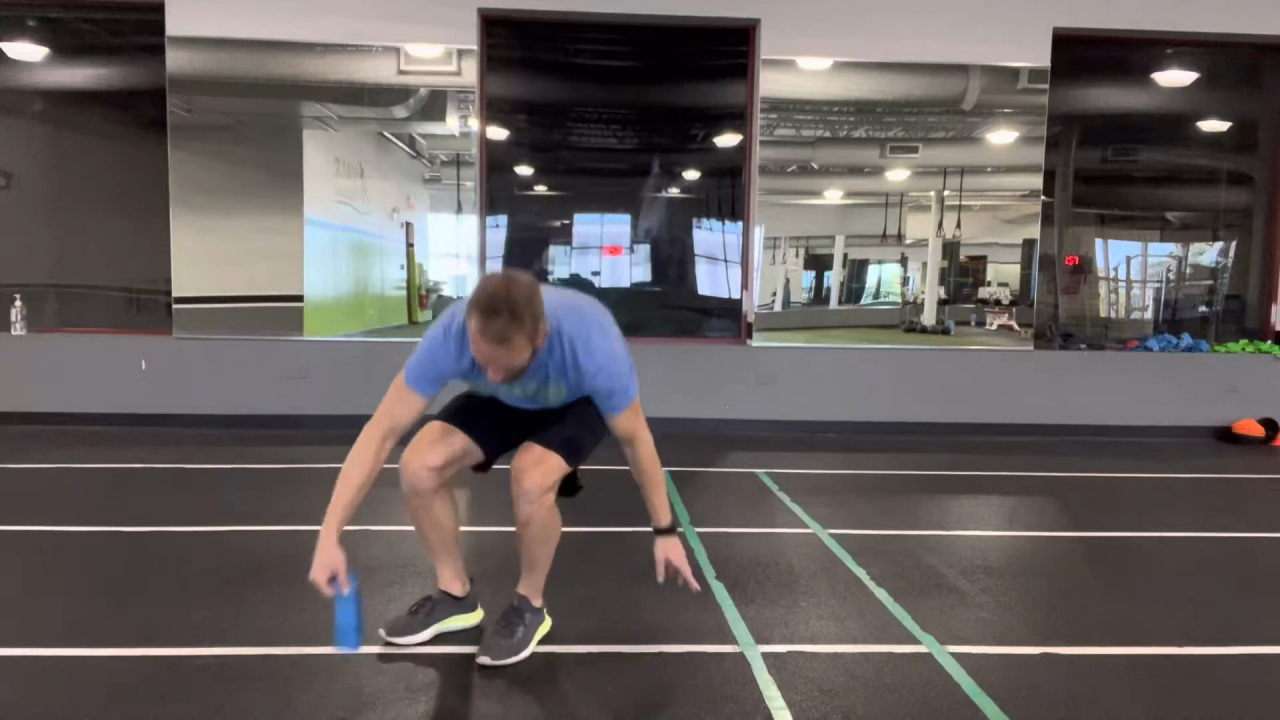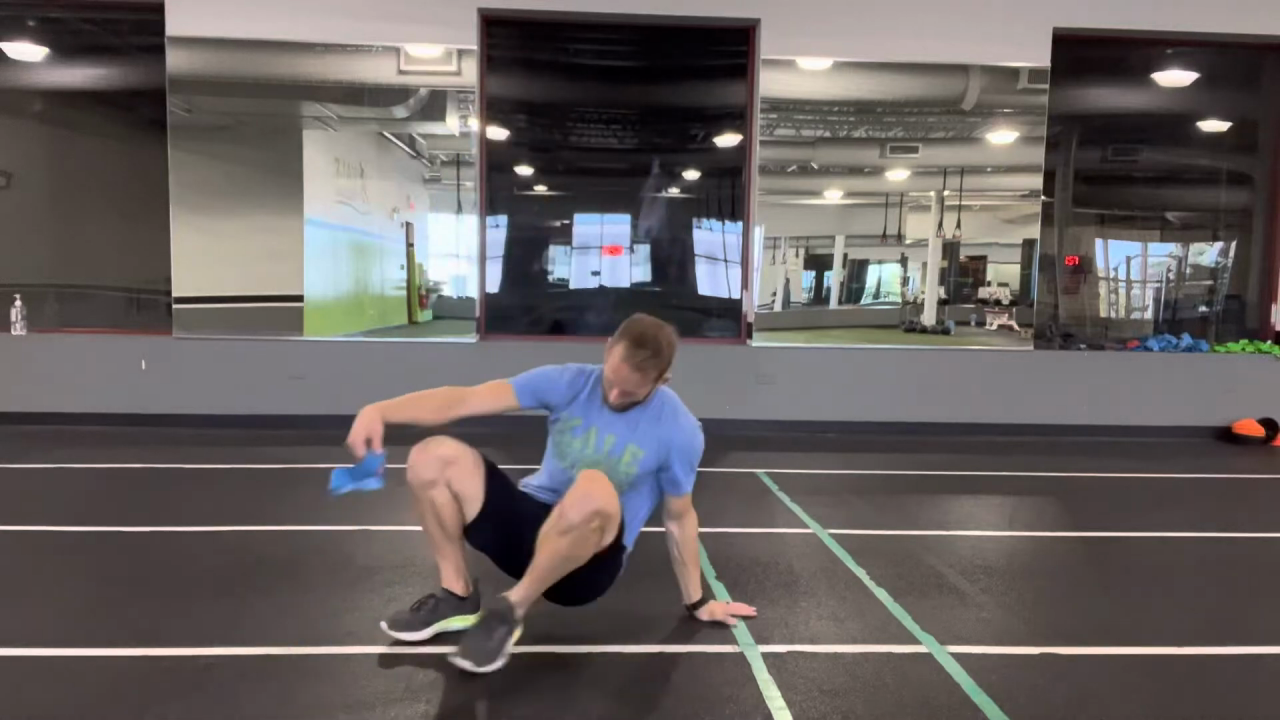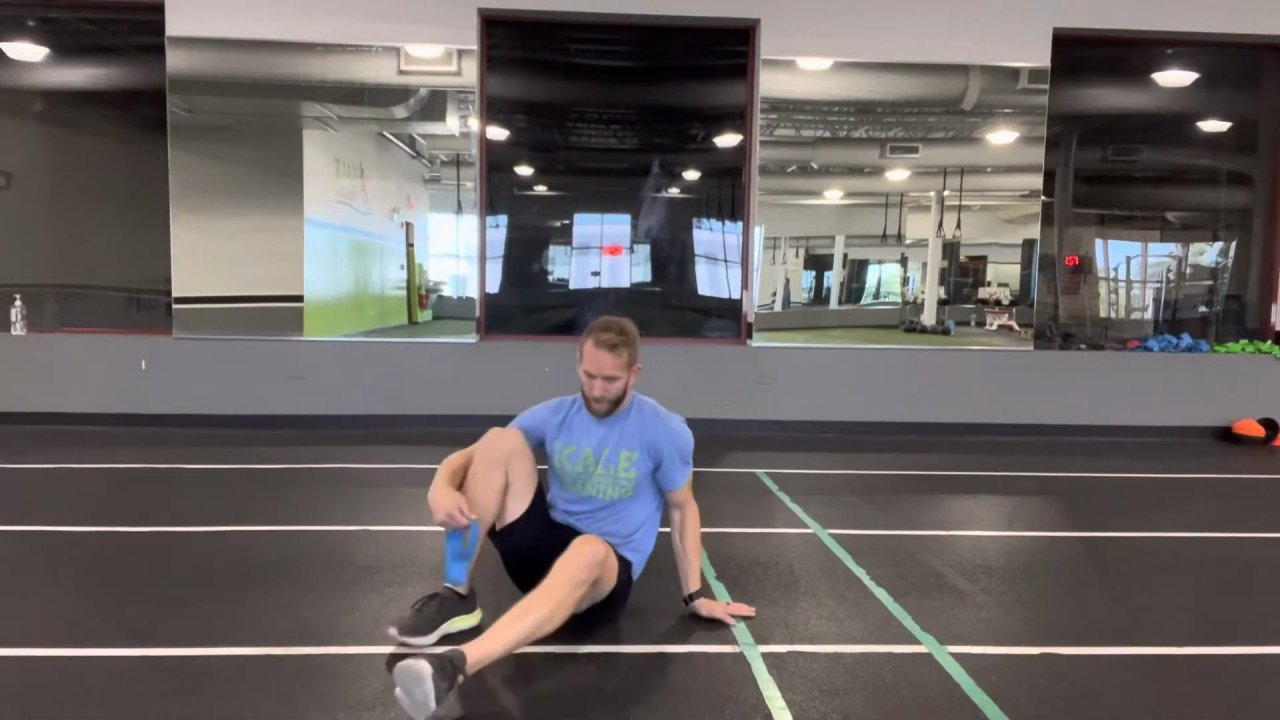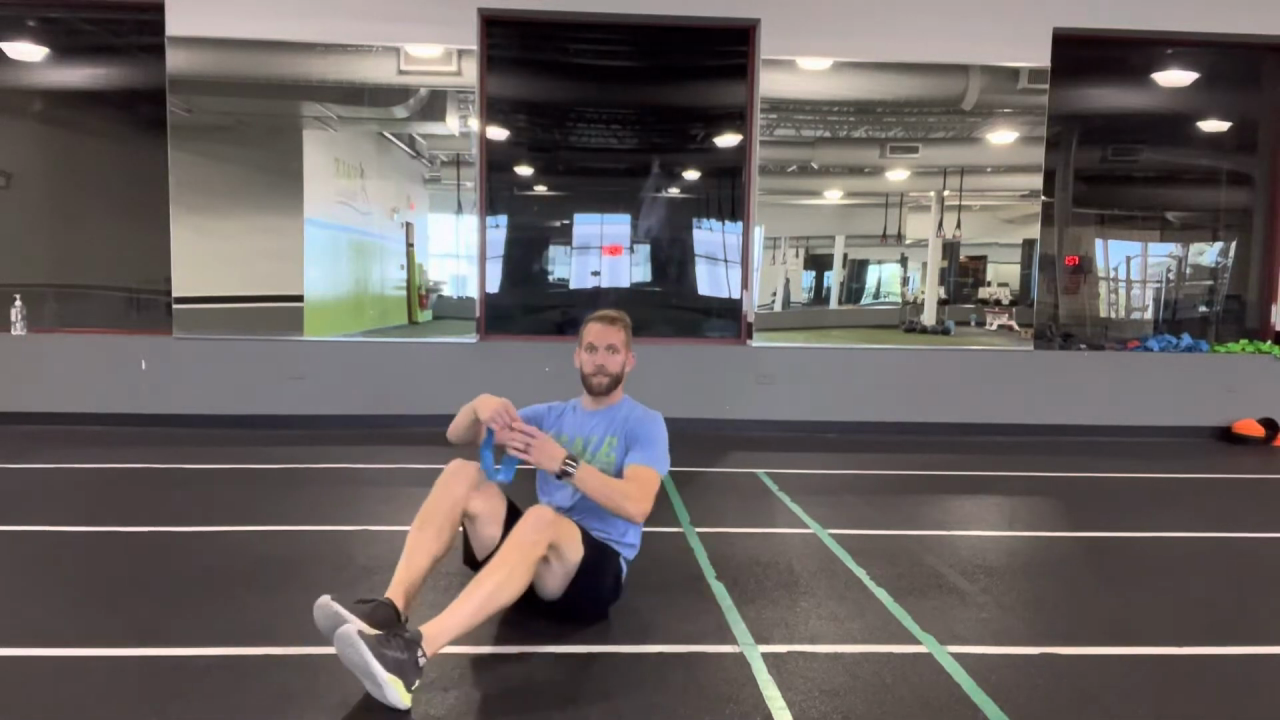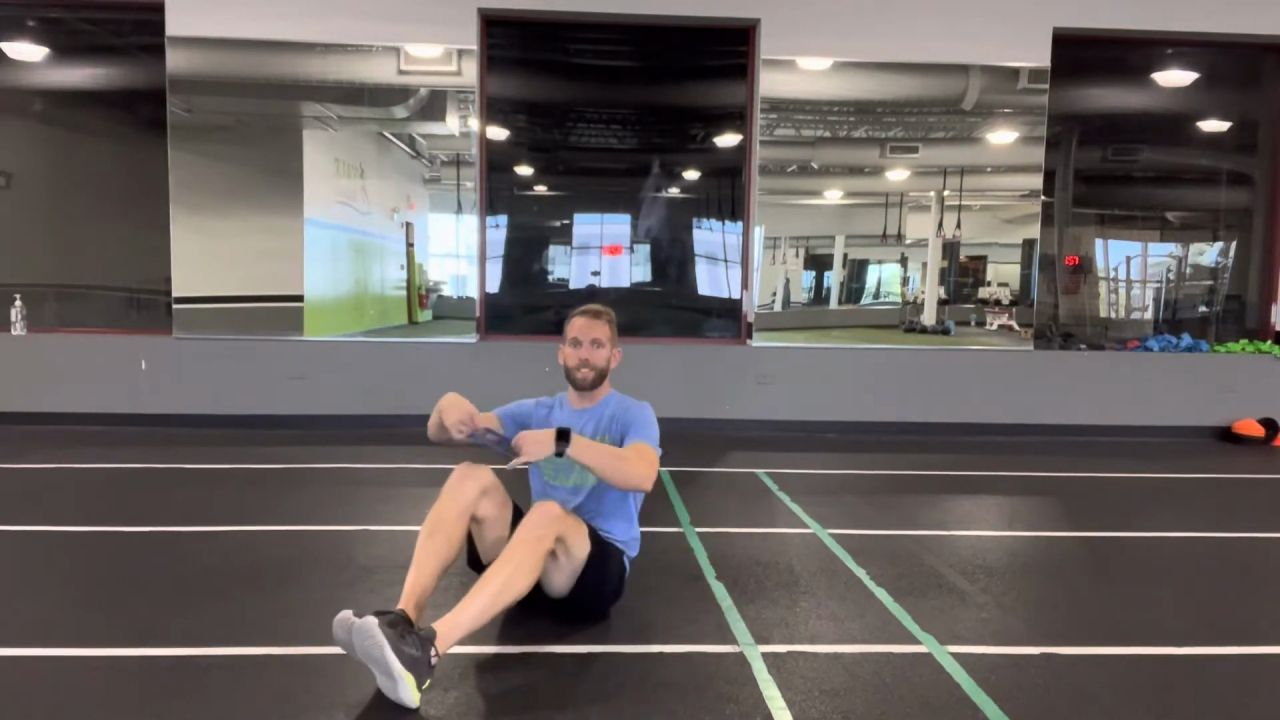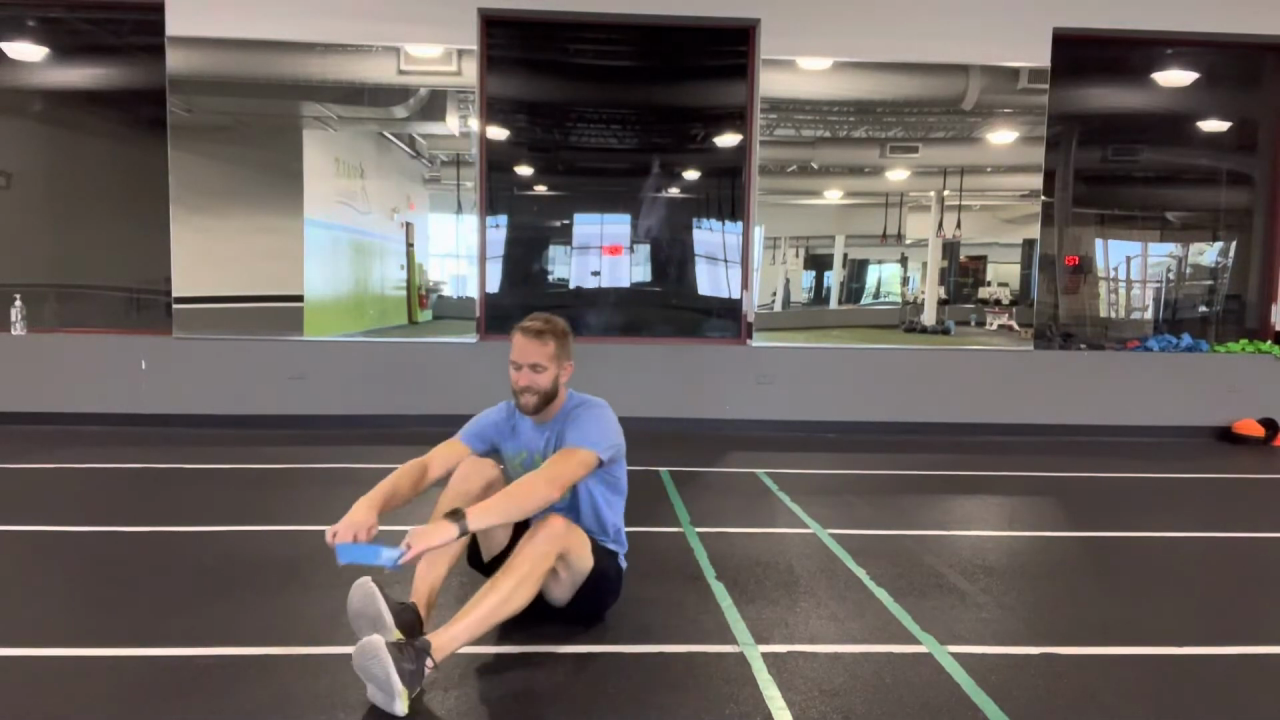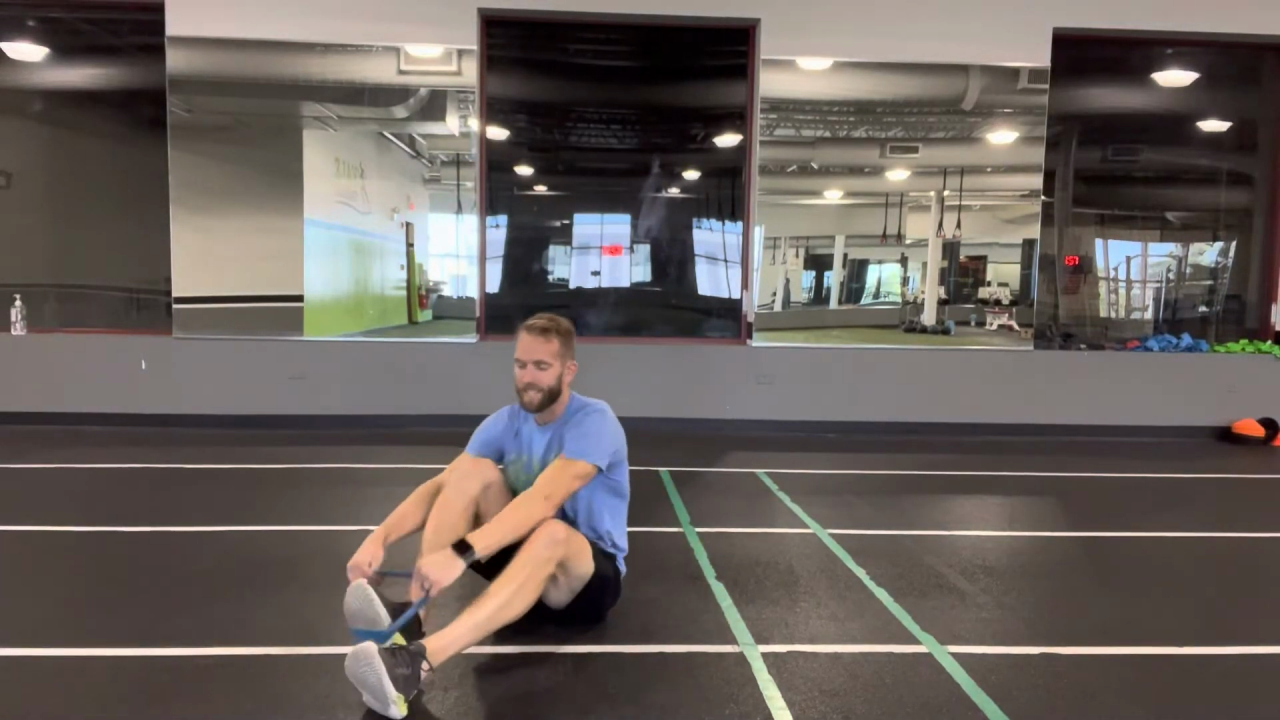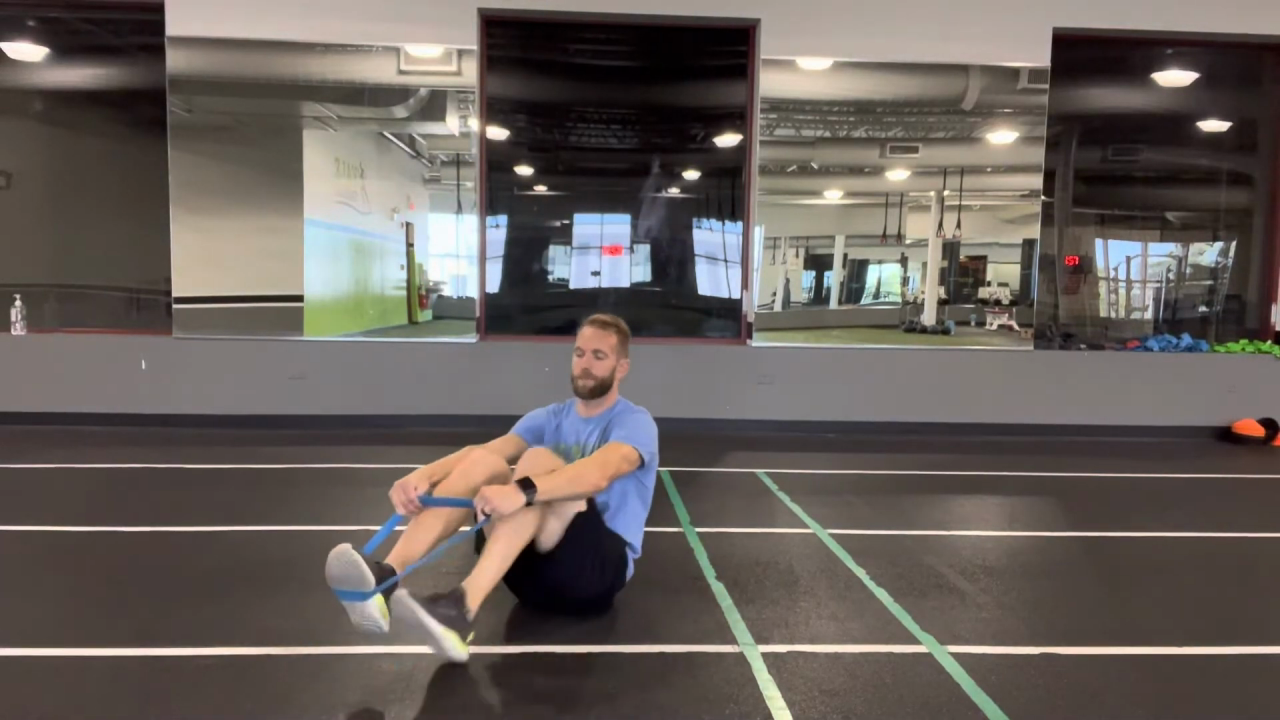
dt=0.5s
person 1, frame 1
left shoulder: (591, 346)
right shoulder: (453, 334)
left elbow: (633, 437)
right elbow: (382, 430)
left wrist: (664, 531)
right wrist: (330, 535)
left hip: (577, 404)
right hip: (502, 402)
left knee: (530, 476)
right knee: (420, 466)
left ankle: (530, 605)
right ankle: (455, 595)
person 1, frame 2
left shoulder: (679, 433)
right shoulder: (569, 382)
left elbow: (679, 518)
right elbow: (463, 400)
left wrist: (697, 602)
right wrist: (380, 410)
left hip: (592, 555)
right hip: (529, 519)
left knee: (593, 489)
right knee: (431, 457)
left ankle: (511, 608)
right ankle: (457, 593)
person 1, frame 3
left shoulder: (665, 432)
right shoulder: (553, 416)
left elbow: (681, 508)
right elbow: (472, 455)
left wrist: (695, 595)
right wrist: (442, 488)
left hip: (608, 570)
right hip: (541, 546)
left knee: (588, 551)
right knee: (501, 440)
left ankle: (456, 666)
right ankle: (456, 596)
person 1, frame 4
left shoulder: (645, 424)
right shoulder: (551, 416)
left elbow: (636, 506)
right elbow: (459, 435)
left wrist: (564, 464)
right wrist: (479, 406)
left hip: (597, 568)
right hip: (532, 557)
left knee: (541, 519)
right knee: (463, 474)
left ankle: (414, 651)
right ankle: (389, 610)
person 1, frame 5
left shoulder: (634, 414)
right shoulder: (536, 411)
left elbow: (642, 475)
right elbow: (439, 435)
left wrist: (562, 442)
right wrist: (448, 406)
left hip: (598, 567)
right hip: (532, 557)
left knee: (548, 512)
right knee: (471, 478)
left ankle: (426, 648)
right ankle: (403, 619)
person 1, frame 6
left shoulder: (593, 418)
right shoulder: (502, 418)
left elbow: (550, 485)
right elbow: (429, 466)
left wrist: (456, 524)
right wrist: (371, 501)
left hip: (589, 571)
right hip: (526, 555)
left knee: (554, 528)
right knee: (476, 468)
left ankle: (423, 656)
right ankle: (414, 614)
person 1, frame 7
left shoulder: (595, 423)
right shoulder: (505, 423)
left elbow: (544, 501)
right elbow: (441, 487)
left wrist: (460, 553)
right wrist: (379, 538)
left hip: (591, 573)
right hip: (524, 559)
left knee: (553, 534)
right knee: (473, 470)
left ankle: (418, 662)
right ankle: (410, 618)
person 1, frame 8
left shoulder: (636, 423)
right shoulder: (548, 418)
left elbow: (597, 474)
right elbow: (488, 451)
left wrist: (521, 492)
right wrist: (425, 475)
left hip: (595, 565)
right hip: (535, 560)
left knee: (539, 460)
right knee: (481, 462)
left ankle: (460, 608)
right ankle: (386, 576)
